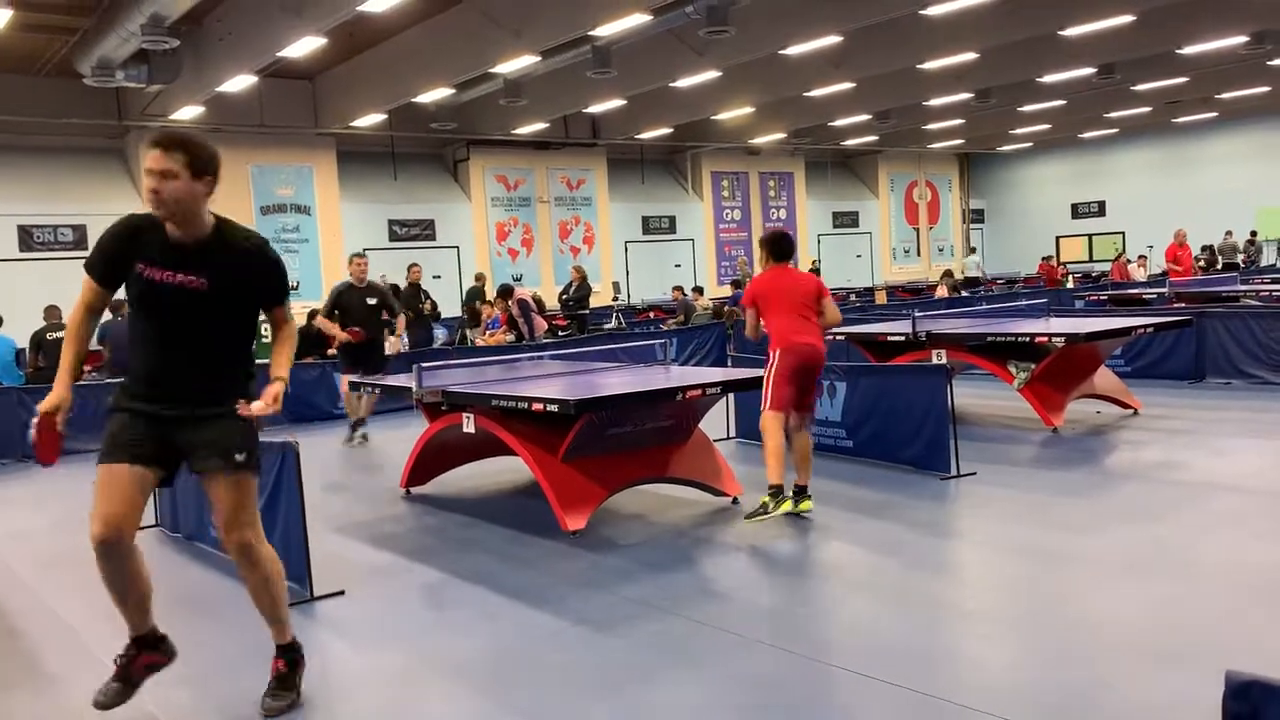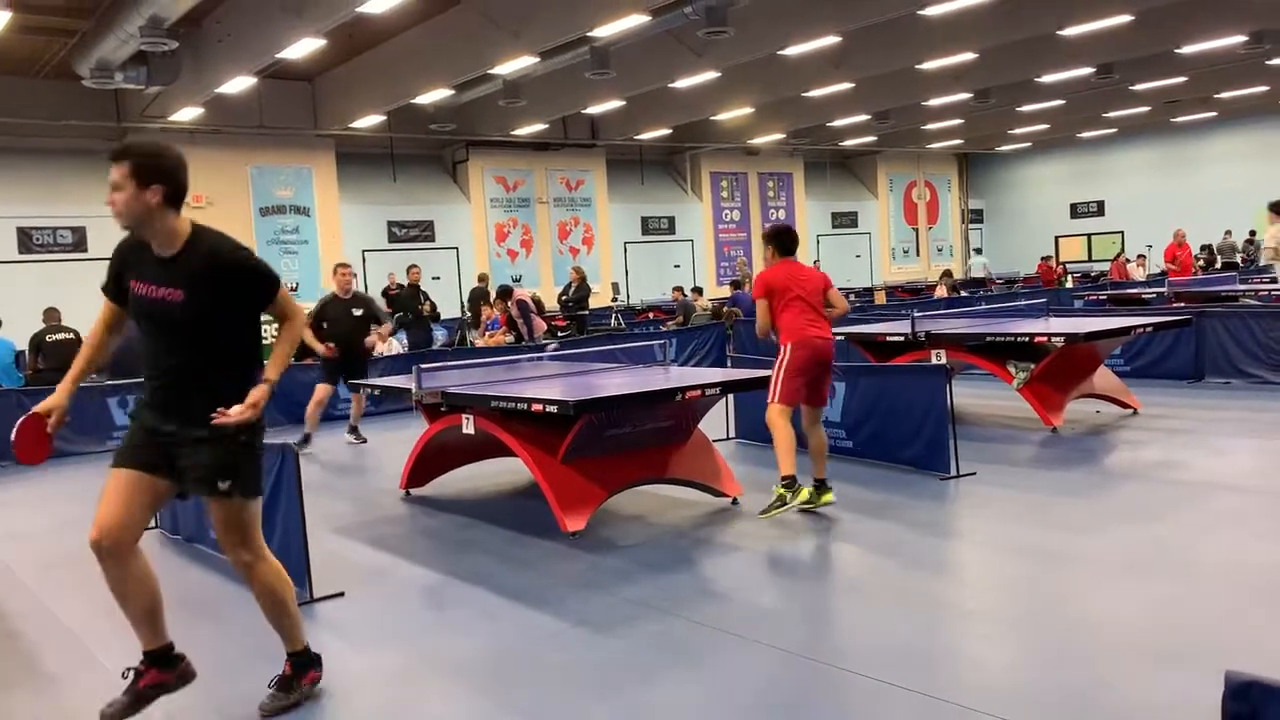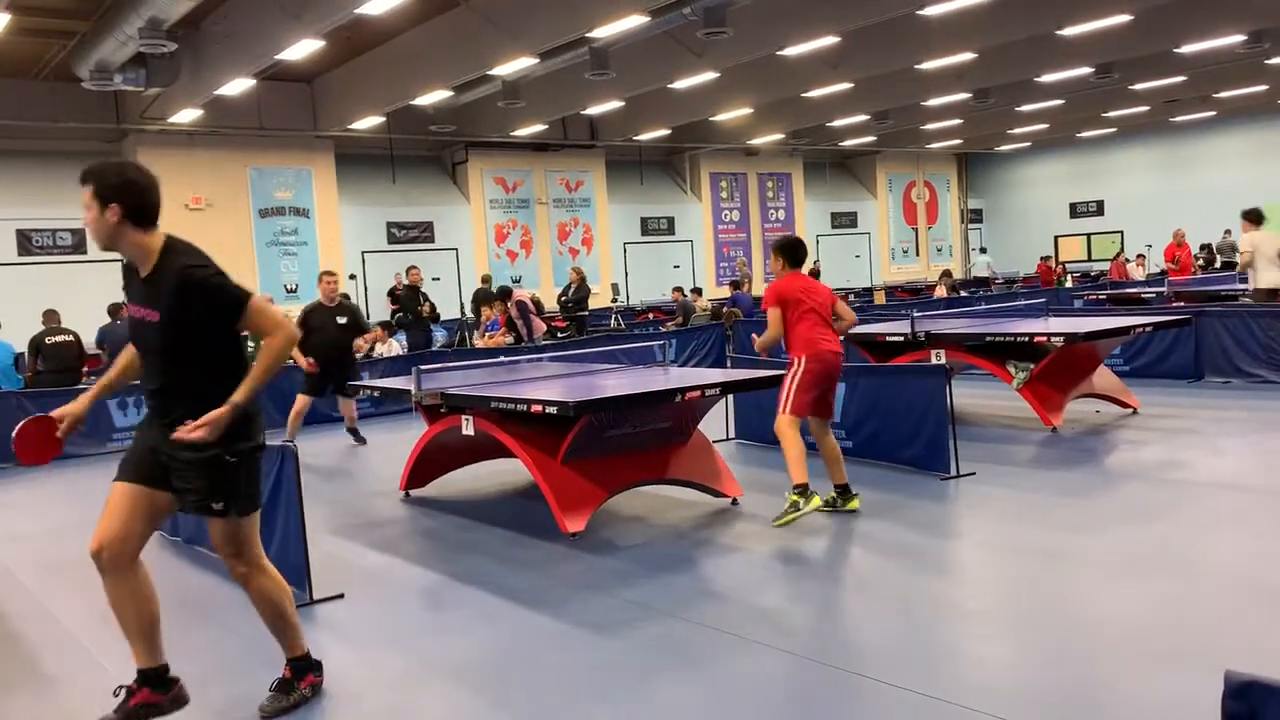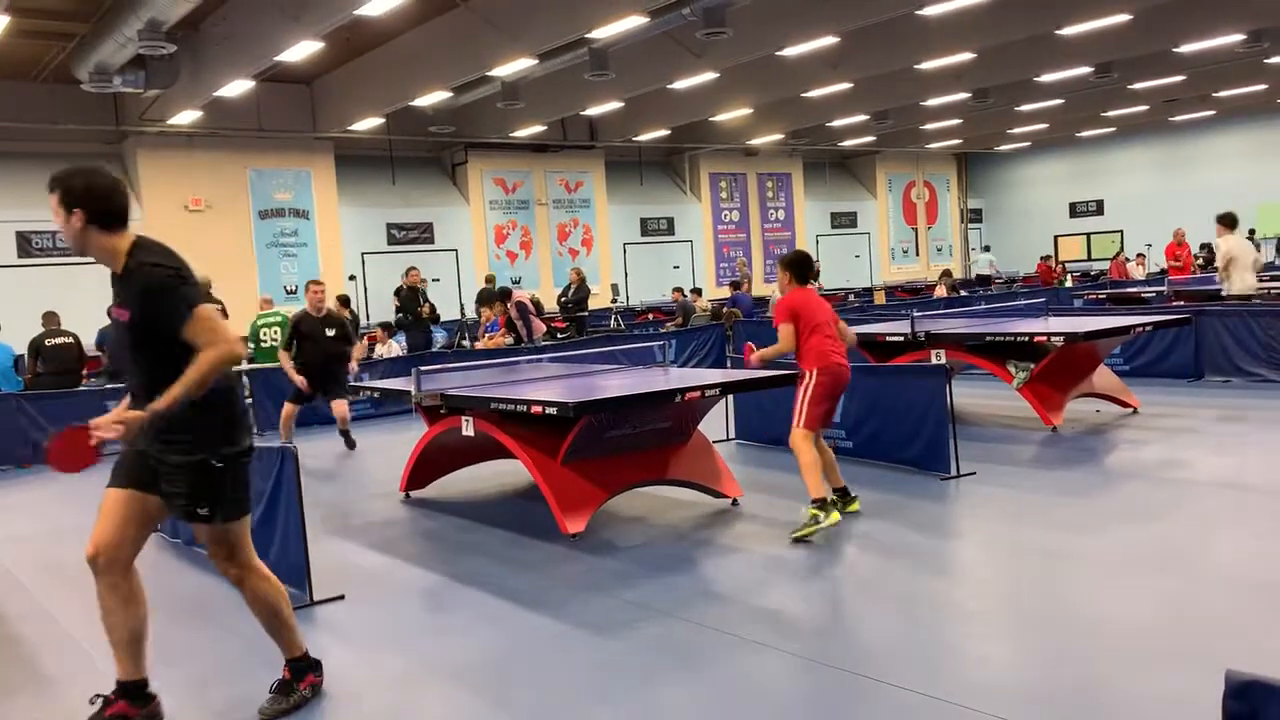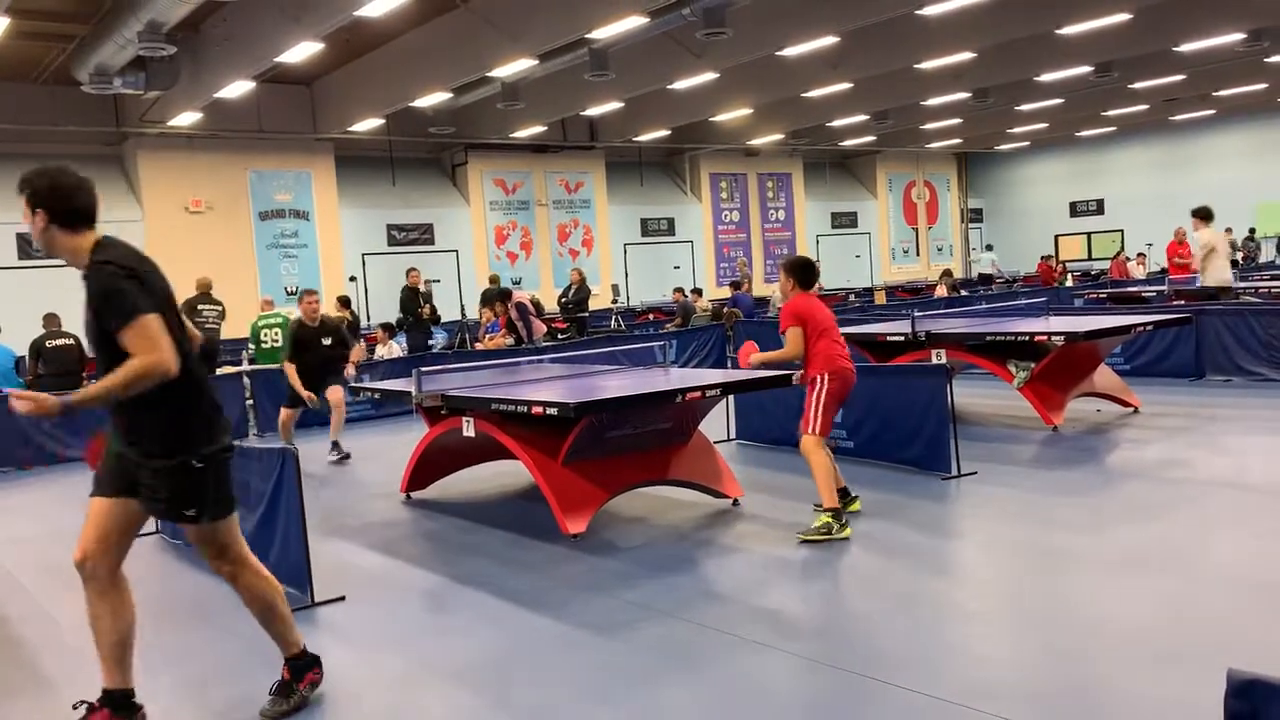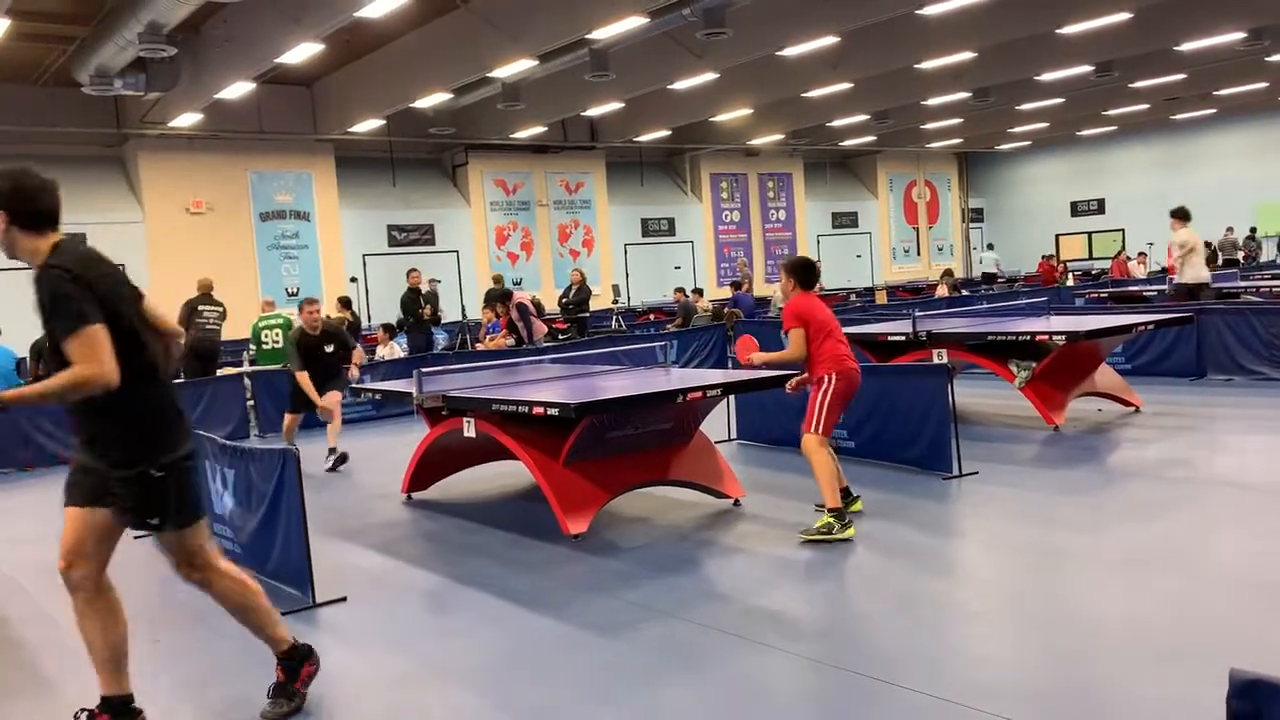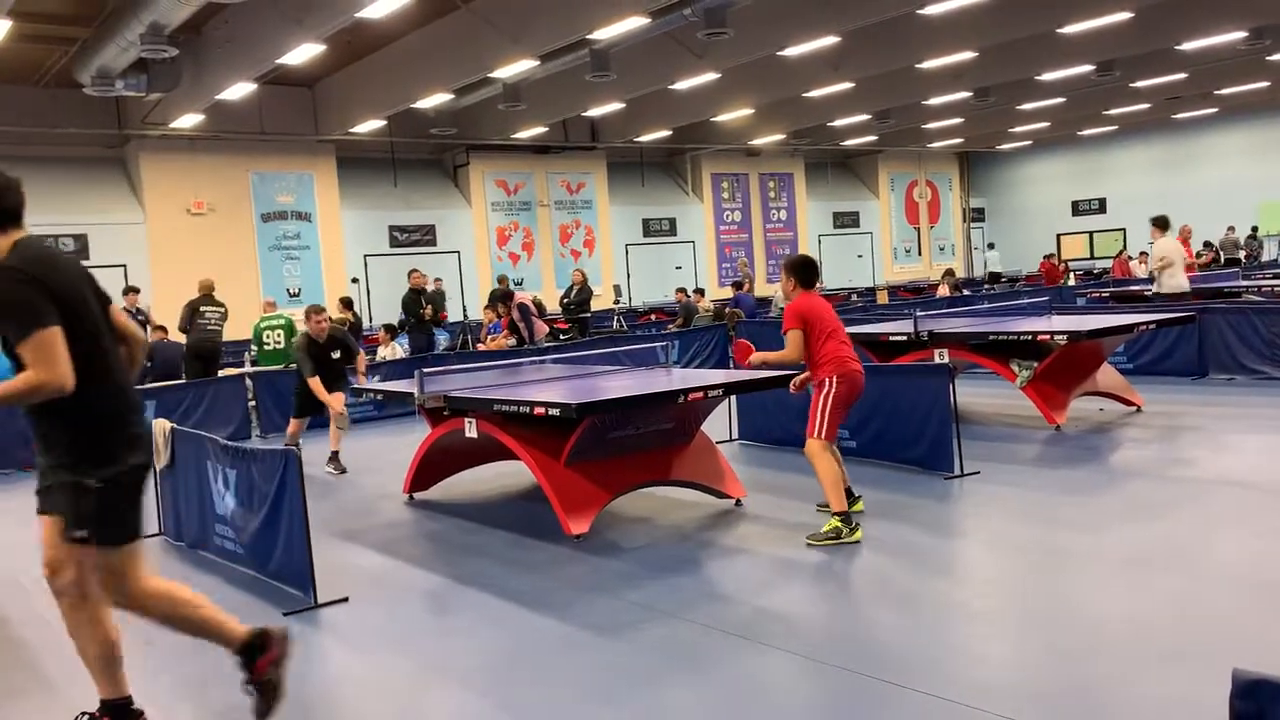
dt=0.1s
person 1, frame 1
left shoulder: (249, 253)
right shoulder: (126, 238)
left elbow: (284, 323)
right elbow: (86, 308)
left wrist: (277, 380)
right wrist: (63, 383)
left hip: (219, 411)
right hip: (141, 406)
left knee: (241, 537)
right knee: (108, 533)
left ankle: (288, 655)
right ankle: (146, 644)
person 1, frame 2
left shoulder: (225, 260)
right shoulder: (131, 253)
left elbow: (293, 318)
right elbow: (109, 323)
left wrist: (264, 388)
right wrist: (66, 388)
left hip: (221, 423)
right hip: (158, 417)
left knee: (243, 550)
right knee: (108, 538)
left ankle: (303, 663)
right ankle: (161, 662)
person 1, frame 3
left shoulder: (191, 276)
right shoulder: (135, 271)
left elbow: (282, 333)
left wrist: (229, 409)
right wrist: (88, 400)
left hip: (219, 439)
right hip: (161, 433)
left knee: (243, 563)
right knee: (109, 550)
left ankle: (303, 668)
person 1, frame 4
left shoulder: (153, 276)
right shoulder: (129, 270)
left elbow: (226, 348)
left wrist: (151, 413)
right wrist: (127, 411)
left hip: (205, 443)
right hip: (154, 440)
left knee: (235, 565)
right knee: (105, 556)
left ankle: (303, 669)
person 1, frame 5
left shoulder: (108, 275)
right shoulder: (112, 264)
left elbow: (161, 362)
right elbow: (186, 335)
left wrist: (68, 403)
left hip: (183, 444)
right hip: (135, 443)
left knee: (228, 560)
right knee: (92, 561)
left ankle: (301, 664)
person 1, frame 6
left shoulder: (56, 279)
right shoulder: (84, 264)
left elbow: (101, 375)
right elbow: (169, 332)
left hip: (146, 452)
right hip: (105, 448)
left knee: (199, 566)
right knee: (77, 569)
left ankle: (295, 658)
person 1, frame 7
right shoulder: (55, 263)
left elbow: (56, 378)
right elbow: (131, 337)
right wrist: (114, 400)
left hip: (95, 454)
right hip: (84, 447)
left knee: (124, 589)
right knee: (64, 577)
left ankle: (258, 647)
person 2, frame 1
left shoulder: (757, 285)
right shoulder: (812, 280)
left elbow: (752, 333)
right elbow: (834, 318)
left hip: (785, 352)
right hip: (814, 352)
left knee: (771, 421)
right knee: (799, 424)
left ankle: (776, 496)
right ankle: (801, 494)
person 2, frame 2
left shoulder: (765, 278)
right shoulder: (816, 275)
left elbow: (763, 327)
right elbow: (843, 308)
left wrist: (761, 331)
left hip: (797, 347)
right hip: (823, 345)
left knee: (777, 414)
right knee: (811, 418)
left ankle: (789, 488)
right ankle: (820, 487)
person 2, frame 3
left shoulder: (776, 289)
right shoulder: (821, 288)
left elbow: (775, 334)
right elbow: (850, 320)
left wrist: (760, 344)
left hip: (808, 359)
right hip: (833, 357)
left knee: (785, 425)
right knee: (820, 428)
left ankle: (802, 495)
right ankle: (844, 494)
person 2, frame 4
left shoulder: (786, 303)
right shoulder: (820, 302)
left elbow: (787, 346)
right elbow: (850, 339)
left wrist: (759, 356)
left hip: (821, 372)
right hip: (840, 369)
left knee: (799, 439)
right knee: (812, 438)
left ankle: (822, 510)
right ankle: (843, 496)
person 2, frame 5
left shoulder: (792, 307)
right shoulder: (820, 307)
left elbow: (796, 351)
left wrist: (760, 357)
right wrist: (809, 370)
left hip: (828, 376)
right hip: (844, 373)
left knee: (810, 445)
right knee: (814, 439)
left ankle: (834, 519)
right ankle: (844, 496)
person 2, frame 6
left shoulder: (794, 308)
right shoulder: (819, 306)
left elbow: (798, 353)
left wrist: (763, 357)
right wrist: (806, 378)
left hip: (834, 376)
right hip: (847, 373)
left knee: (812, 444)
right knee: (817, 438)
left ankle: (837, 519)
right ankle: (845, 496)
person 2, frame 7
left shoulder: (795, 308)
right shoulder: (822, 304)
left elbow: (794, 355)
left wrist: (761, 357)
right wrist: (808, 376)
left hip: (836, 378)
right hip: (851, 374)
left knee: (815, 449)
right knee: (822, 440)
left ankle: (844, 523)
right ankle: (848, 497)
